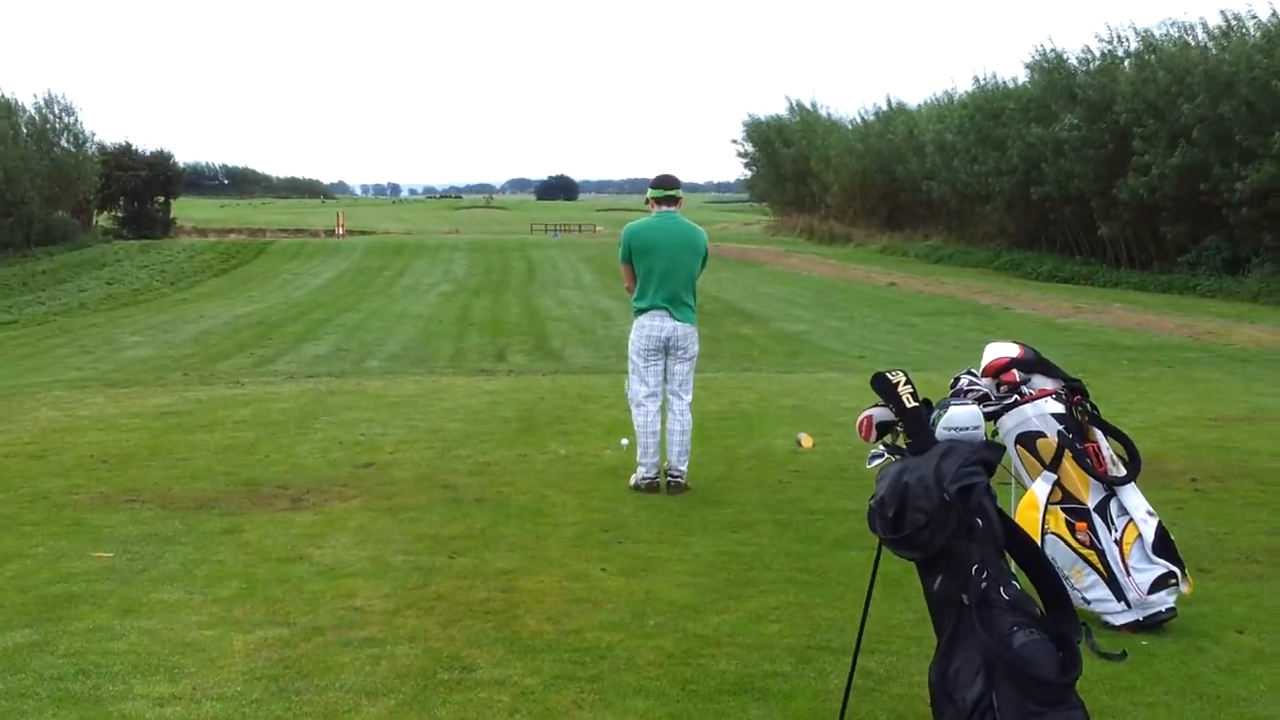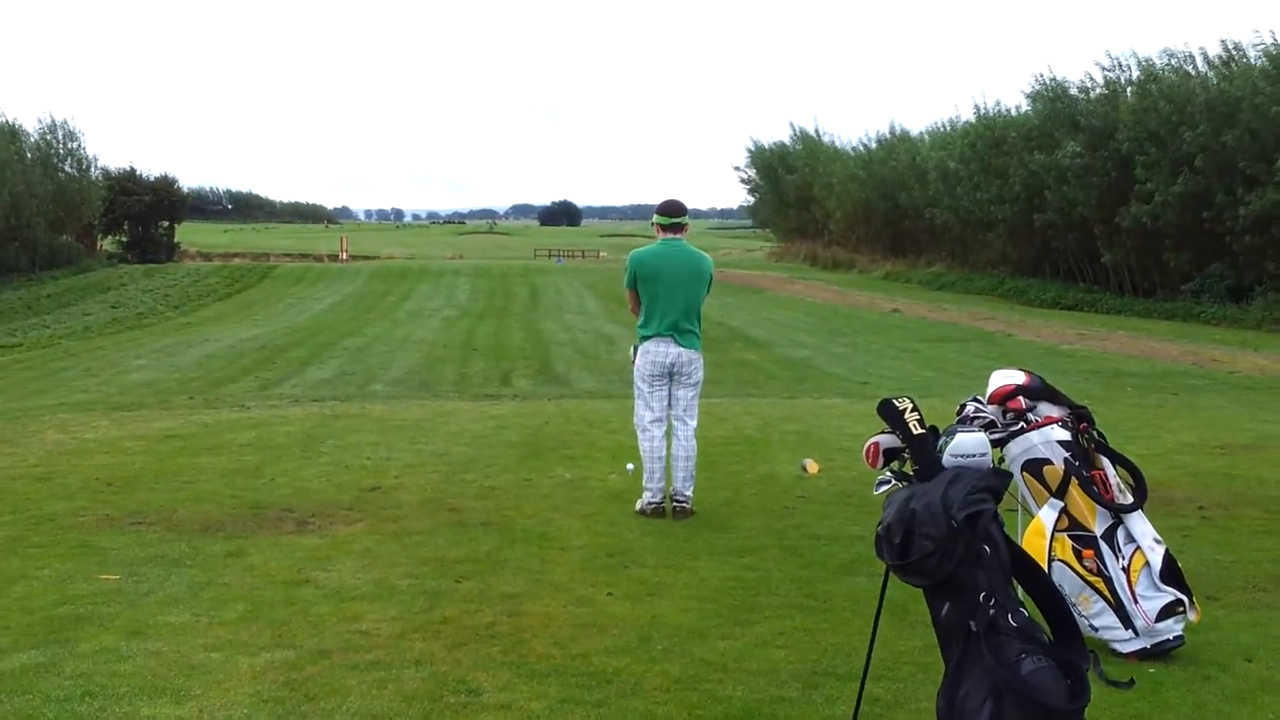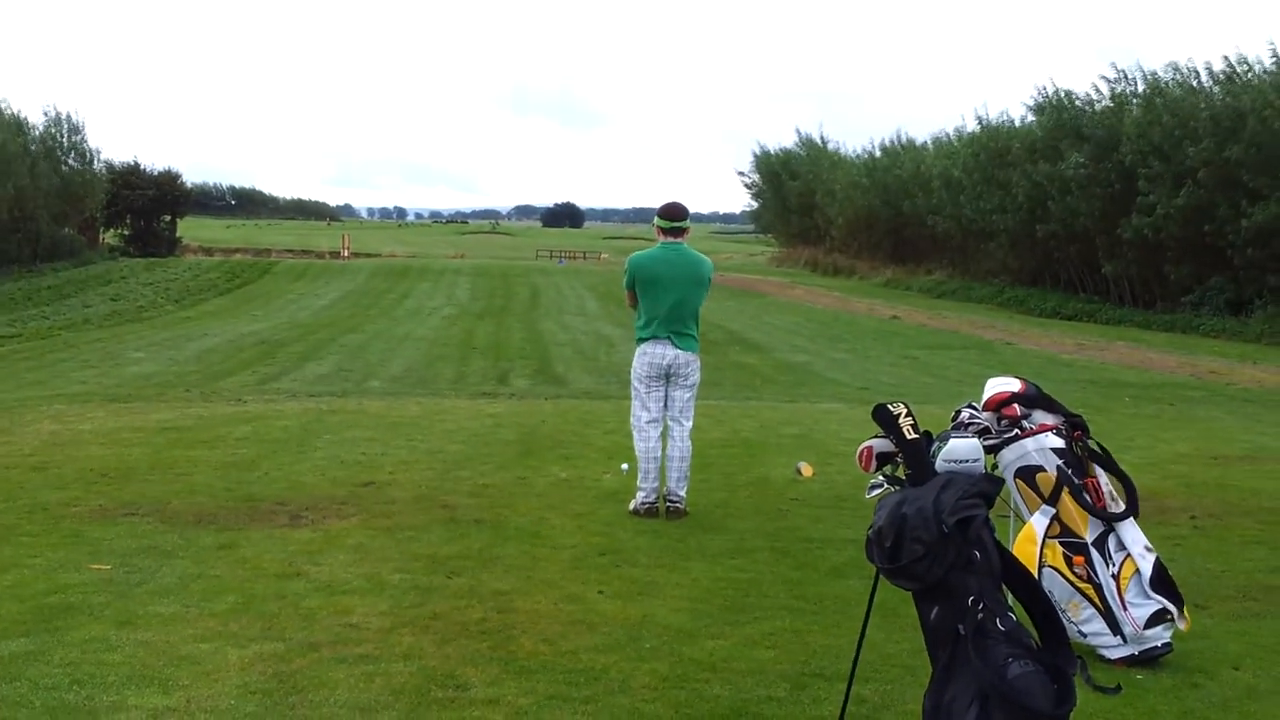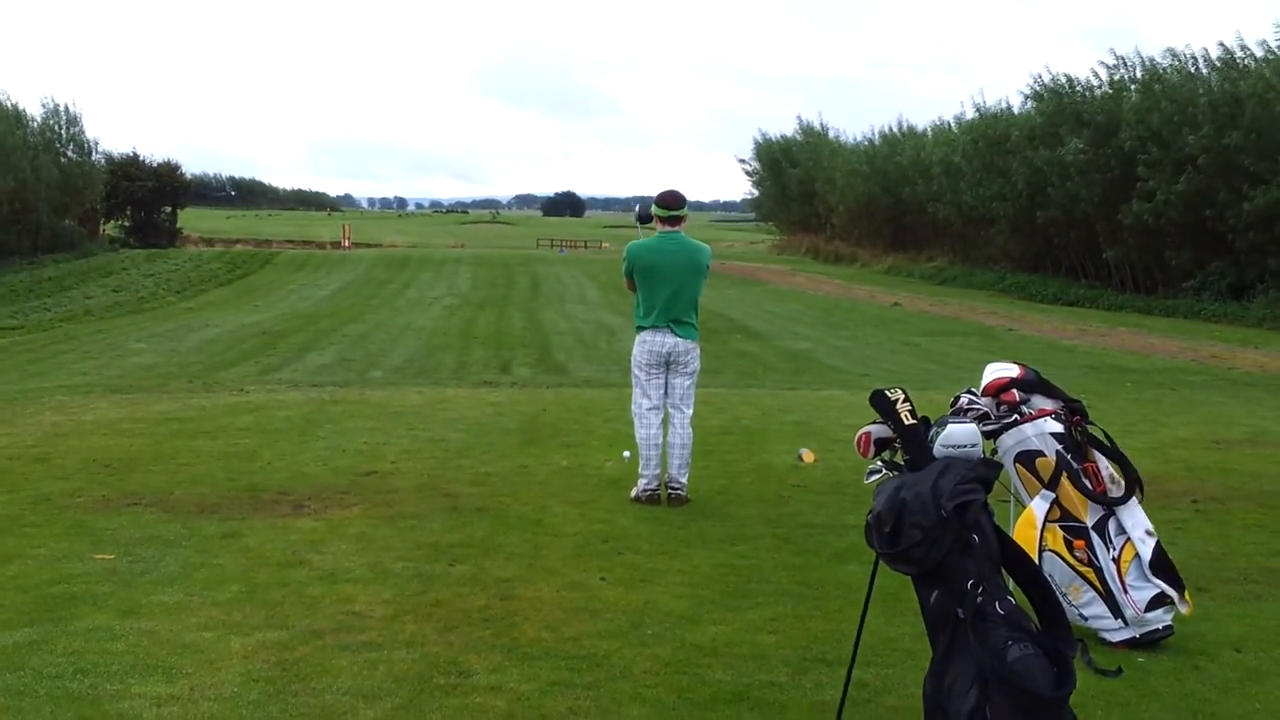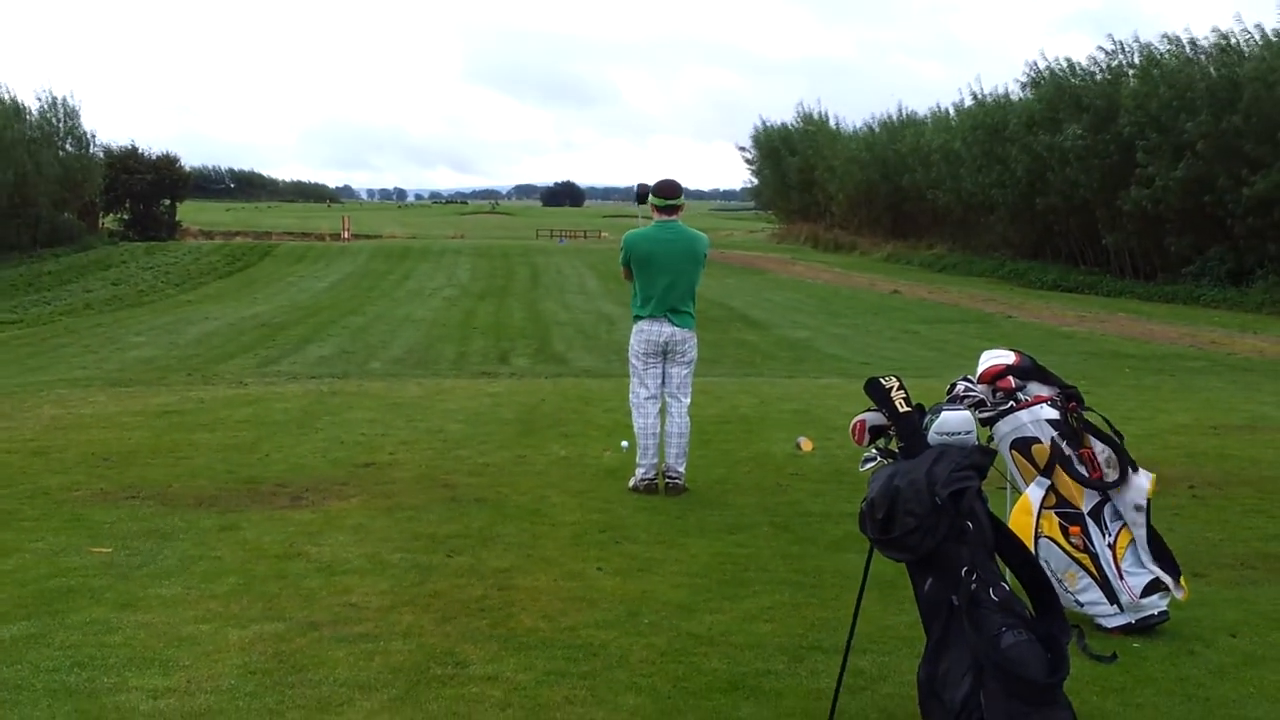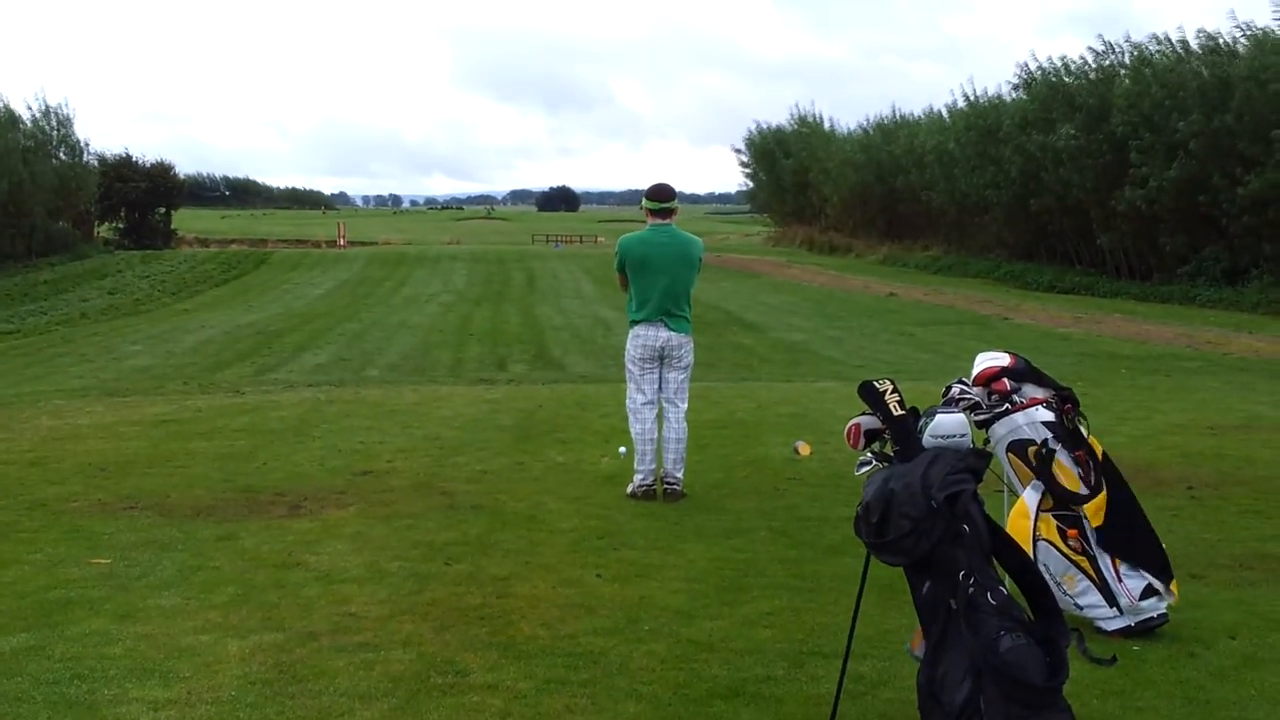
dt=0.2s
person 1, frame 1
left shoulder: (633, 231)
right shoulder: (698, 235)
left elbow: (629, 284)
left hip: (647, 324)
right hip: (684, 326)
left knee: (646, 401)
right knee: (680, 402)
left ankle: (648, 474)
right ankle: (677, 474)
person 1, frame 2
left shoulder: (638, 258)
right shoulder: (704, 262)
left elbow: (634, 307)
left hip: (653, 350)
right hip: (689, 352)
left knee: (651, 426)
right knee: (685, 428)
left ankle: (654, 499)
right ankle: (682, 499)
person 1, frame 3
left shoulder: (638, 261)
right shoulder: (704, 265)
left hip: (649, 352)
right hip: (686, 354)
left knee: (647, 427)
right knee: (680, 429)
left ankle: (648, 499)
right ankle: (676, 500)
person 1, frame 4
left shoulder: (636, 250)
right shoulder: (702, 253)
left hip: (649, 340)
right hip: (686, 342)
left knee: (648, 414)
right knee: (681, 416)
left ankle: (649, 486)
right ankle: (677, 486)
person 1, frame 5
left shoulder: (633, 239)
right shoulder: (699, 242)
left hip: (647, 329)
right hip: (683, 331)
left knee: (645, 403)
right knee: (678, 405)
left ankle: (647, 476)
right ankle: (675, 476)
person 1, frame 6
left shoulder: (628, 244)
right shoulder: (694, 245)
left hip: (643, 334)
right hip: (679, 335)
left knee: (643, 410)
right knee: (675, 411)
left ankle: (645, 482)
right ankle: (673, 481)
